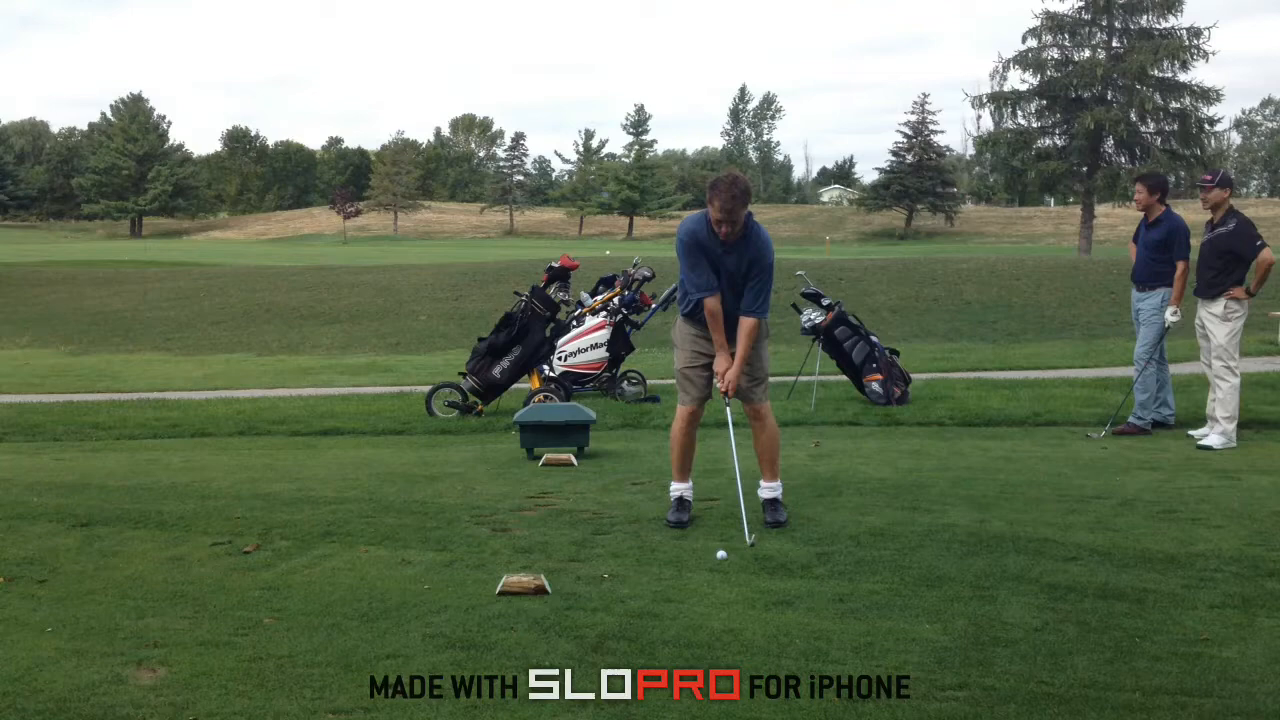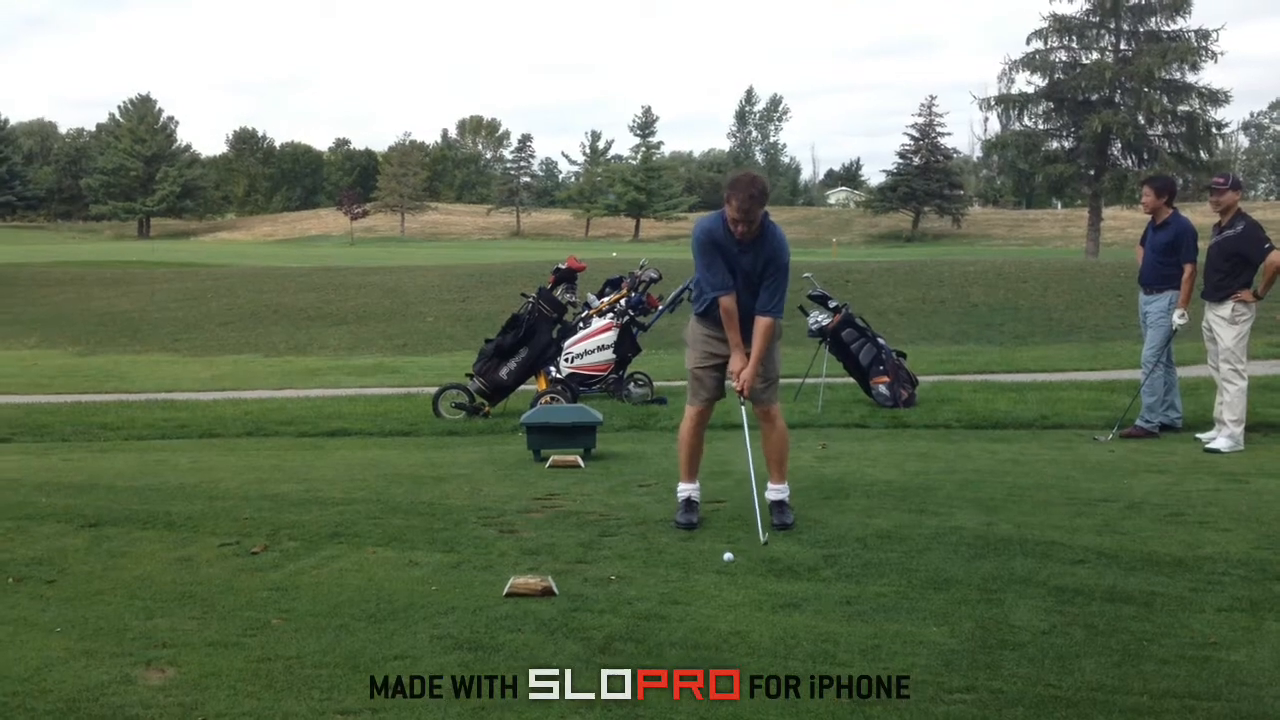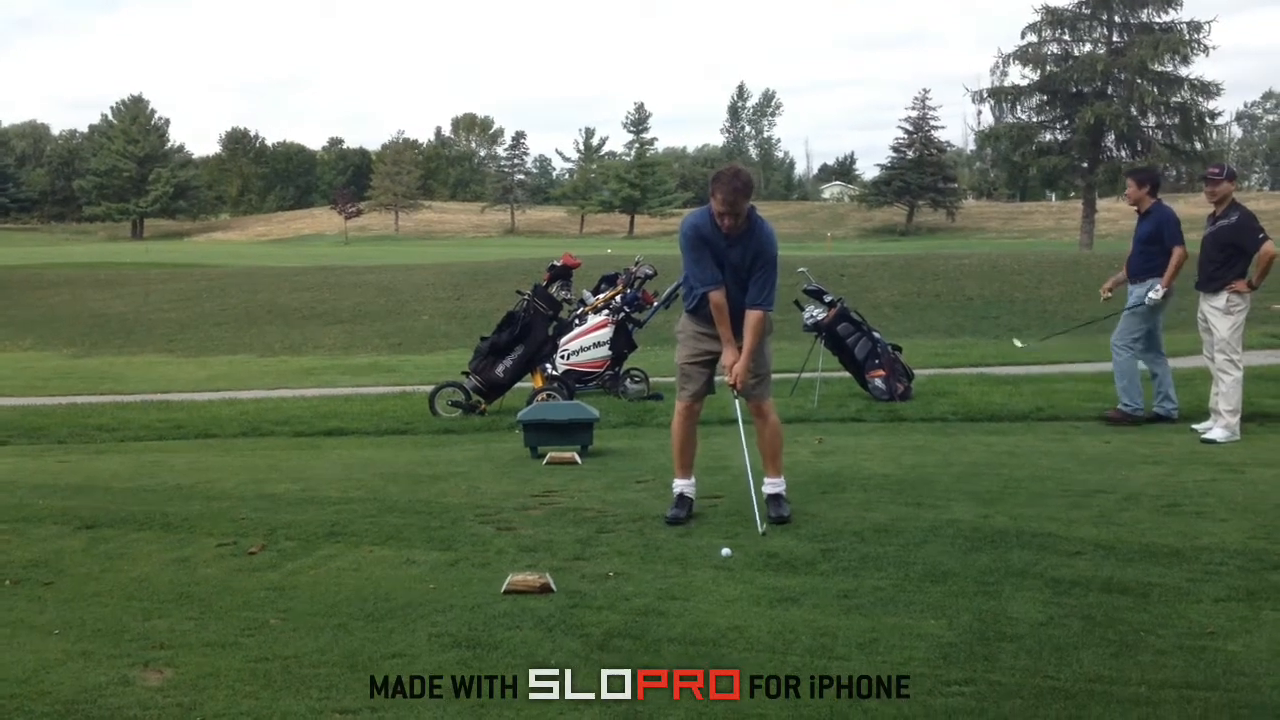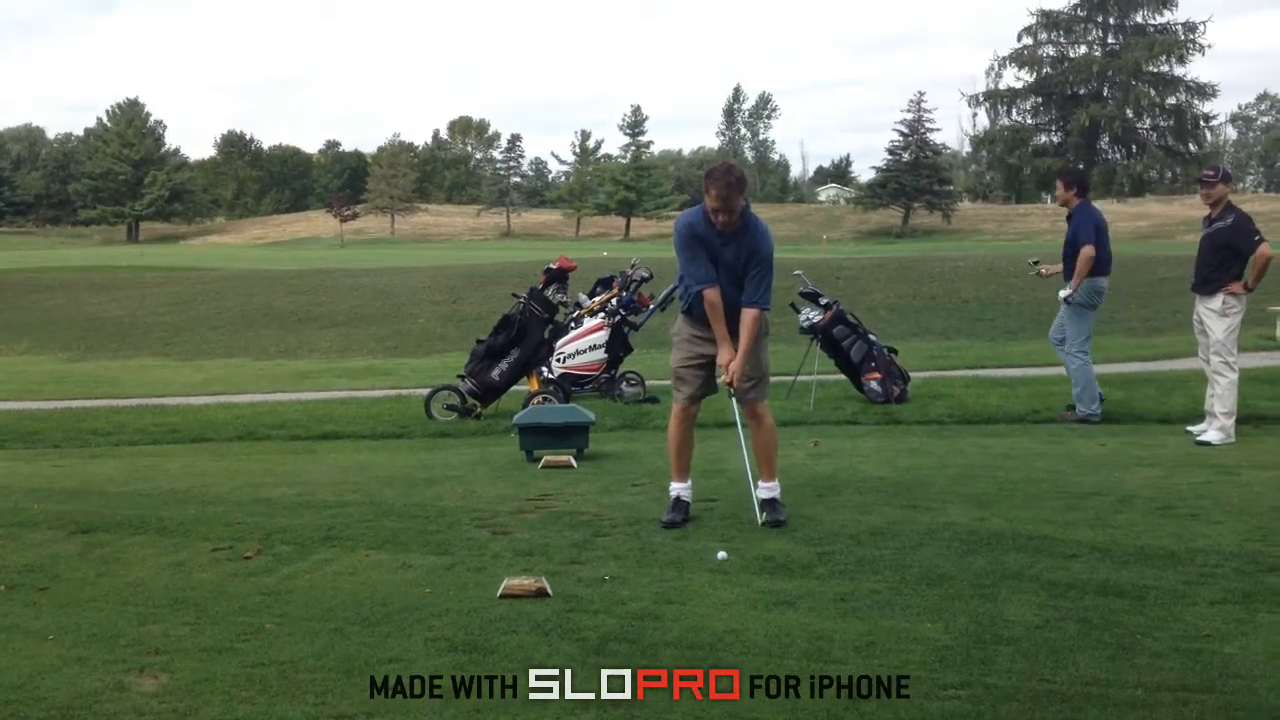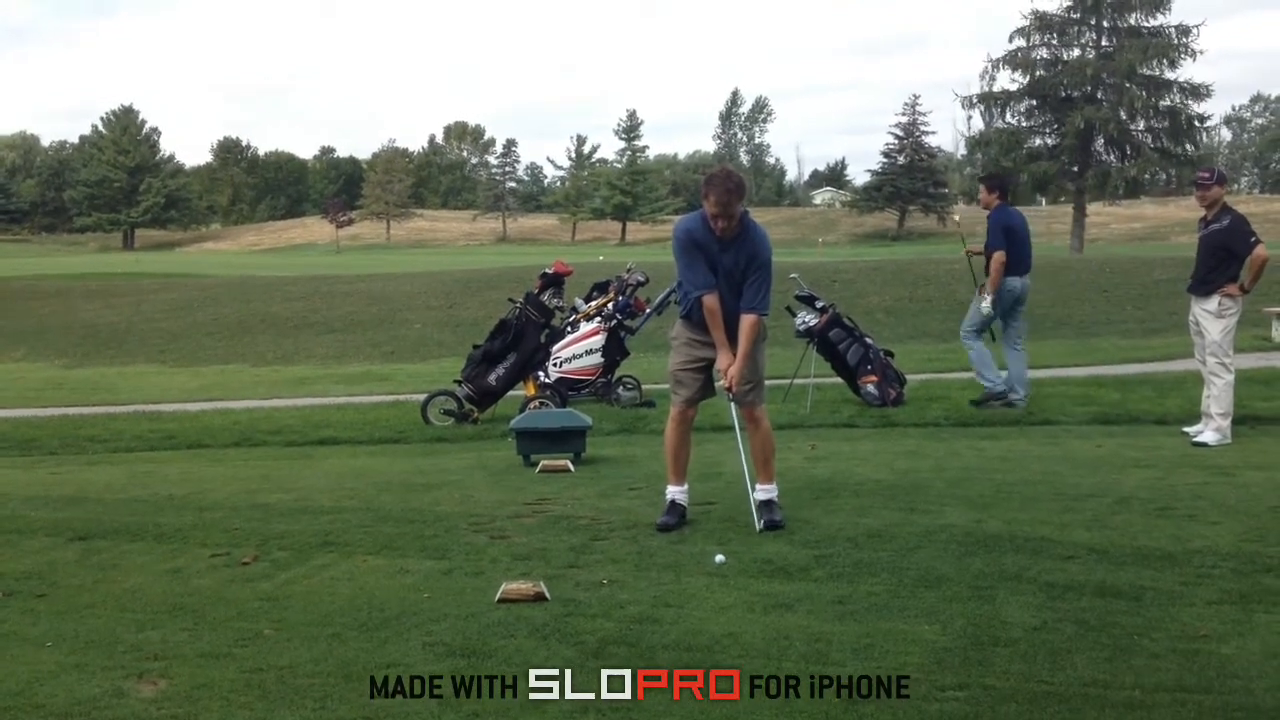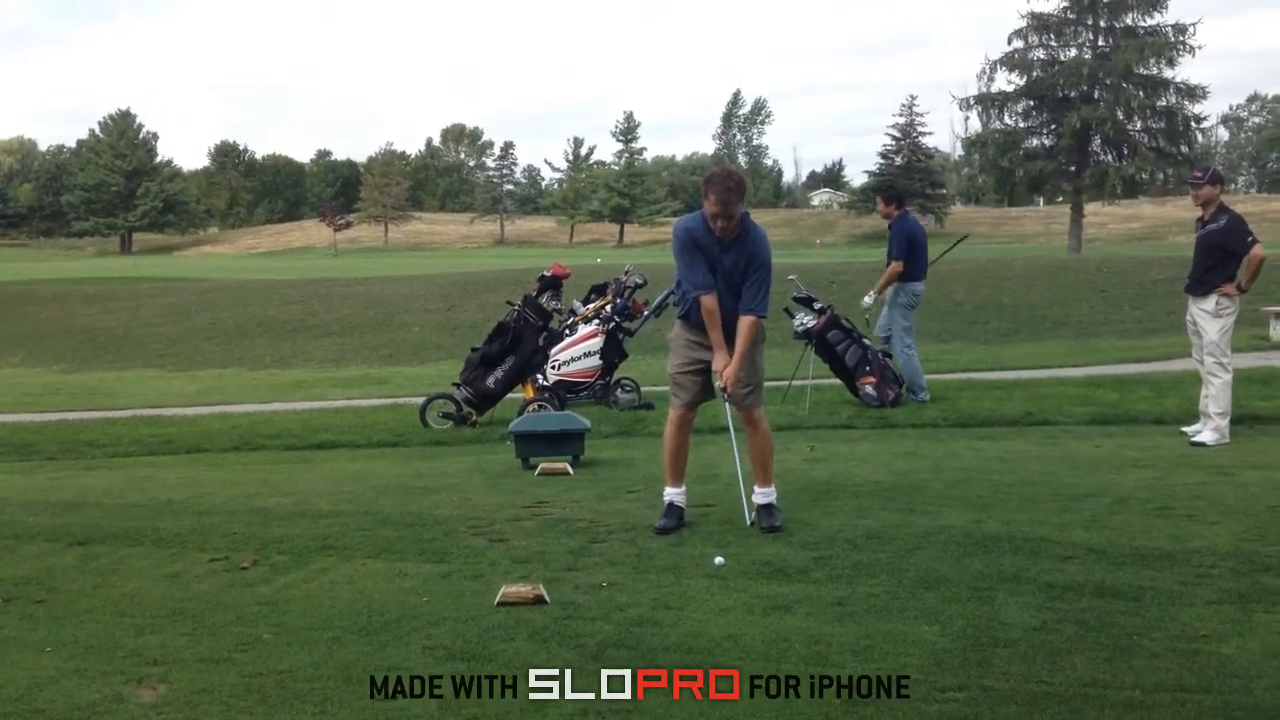
dt=0.7s
person 1, frame 1
left shoulder: (760, 244)
right shoulder: (690, 232)
left elbow: (752, 312)
right elbow: (709, 297)
left wrist: (737, 365)
right wrist: (720, 352)
left hip: (746, 328)
right hip: (697, 326)
left knee: (759, 409)
right knee: (688, 410)
left ankle: (771, 492)
right ankle: (681, 493)
person 1, frame 2
left shoulder: (776, 243)
right shoulder: (706, 231)
left elbow: (767, 312)
right elbow: (723, 296)
left wrist: (752, 365)
right wrist: (735, 351)
left hip: (758, 329)
right hip: (710, 326)
left knee: (769, 410)
right knee: (697, 410)
left ankle: (778, 494)
right ankle: (688, 494)
person 1, frame 3
left shoulder: (764, 237)
right shoulder: (693, 227)
left elbow: (758, 306)
right elbow: (713, 291)
left wrist: (744, 357)
right wrist: (726, 347)
left hip: (749, 324)
right hip: (700, 323)
left knee: (762, 405)
right knee: (687, 406)
left ankle: (775, 488)
right ankle: (683, 490)
person 1, frame 4
left shoulder: (758, 235)
right shoulder: (688, 226)
left elbow: (754, 304)
right elbow: (707, 289)
left wrist: (740, 355)
right wrist: (722, 346)
left hip: (745, 326)
right hip: (696, 326)
left knee: (757, 408)
right knee: (683, 408)
left ankle: (769, 492)
right ankle: (680, 494)
person 1, frame 5
left shoulder: (757, 241)
right shoulder: (686, 231)
left elbow: (752, 310)
right elbow: (706, 295)
left wrist: (739, 361)
right wrist: (721, 351)
left hip: (743, 330)
right hip: (695, 330)
left knee: (754, 411)
right knee: (681, 412)
left ankle: (766, 494)
right ankle: (676, 498)
person 1, frame 6
left shoulder: (757, 242)
right shoulder: (686, 231)
left elbow: (752, 311)
right elbow: (704, 295)
left wrist: (736, 362)
right wrist: (718, 352)
left hip: (742, 332)
right hip: (693, 331)
left knee: (753, 414)
right knee: (680, 415)
left ankle: (765, 498)
right ankle: (674, 500)
person 2, frame 1
left shoulder: (1238, 224)
right shoulder: (1210, 225)
left elbow: (1267, 258)
left wrist: (1250, 291)
left hip: (1226, 307)
right hip: (1205, 305)
left knee: (1224, 368)
right knee: (1212, 368)
left ankle: (1225, 432)
right ankle: (1213, 425)
person 2, frame 2
left shoulder: (1246, 227)
right shoulder: (1218, 228)
left hip: (1233, 310)
right hip: (1212, 308)
left knee: (1232, 372)
right knee: (1219, 372)
left ankle: (1233, 435)
right ankle: (1221, 427)
person 2, frame 3
left shoulder: (1241, 217)
right shoulder: (1212, 218)
left elbow: (1269, 251)
left wrist: (1252, 284)
left hip: (1228, 300)
right hip: (1206, 298)
left knee: (1227, 362)
right knee: (1214, 362)
left ankle: (1229, 426)
right ankle: (1217, 418)
person 2, frame 4
left shoulder: (1236, 220)
right shoulder: (1208, 220)
left elbow: (1265, 253)
left wrist: (1248, 286)
right wrist: (1200, 288)
left hip: (1223, 302)
right hip: (1203, 300)
left knee: (1223, 364)
right knee: (1210, 364)
left ankle: (1224, 428)
right ankle: (1212, 420)
person 2, frame 5
left shoulder: (1232, 221)
right shoulder: (1204, 222)
left elbow: (1260, 254)
left wrist: (1244, 288)
right wrist: (1196, 281)
left hip: (1220, 303)
right hip: (1199, 301)
left knee: (1219, 364)
right knee: (1206, 365)
left ankle: (1220, 429)
right ankle: (1208, 421)
person 2, frame 6
left shoulder: (1229, 221)
right shoulder: (1202, 222)
left elbow: (1257, 254)
left wrist: (1241, 287)
right wrist: (1194, 281)
left hip: (1217, 303)
right hip: (1196, 301)
left knee: (1217, 364)
right knee: (1204, 364)
left ankle: (1218, 428)
right ankle: (1206, 421)
person 3, frame 1
left shoulder: (1175, 225)
right shoulder: (1146, 221)
left elbow: (1182, 267)
left wrist: (1174, 306)
left hip: (1158, 296)
right hip: (1138, 294)
left knee: (1144, 356)
right knee: (1155, 357)
left ankle: (1141, 419)
right ankle: (1163, 414)
person 3, frame 2
left shoulder: (1182, 227)
right shoulder: (1153, 224)
left elbow: (1190, 270)
left wrist: (1181, 309)
left hip: (1165, 299)
right hip: (1146, 297)
left knee: (1151, 359)
right knee: (1162, 360)
left ankle: (1149, 422)
right ankle: (1171, 417)
person 3, frame 3
left shoulder: (1164, 215)
right shoulder: (1144, 217)
left elbow: (1179, 253)
left wrist: (1162, 286)
right wrist: (1113, 281)
left hip: (1151, 289)
right hip: (1139, 288)
left knee: (1121, 342)
right knee: (1152, 350)
left ankle: (1130, 407)
right ankle: (1166, 408)
person 3, frame 4
left shoulder: (1084, 216)
right shoulder: (1083, 214)
left elbow: (1088, 253)
left wrist: (1073, 286)
right wrist: (1054, 269)
left hip: (1085, 287)
right hip: (1084, 286)
left knee: (1076, 349)
right knee: (1058, 336)
left ankle: (1088, 409)
right ankle: (1089, 392)
person 3, frame 5
left shoulder: (997, 218)
right shoulder: (1017, 216)
left elbow: (999, 259)
left wrist: (988, 295)
right wrist: (981, 251)
left hip: (1002, 283)
right hip: (1022, 282)
left knee: (970, 332)
right knee: (1014, 342)
left ankle: (994, 386)
right ankle: (1017, 395)
person 3, frame 6
left shoulder: (900, 228)
right shoulder: (912, 223)
left elbow: (897, 267)
left wrist: (874, 293)
left hip: (904, 288)
right hip: (910, 285)
left knee: (903, 344)
right knee: (884, 335)
left ankle: (919, 393)
